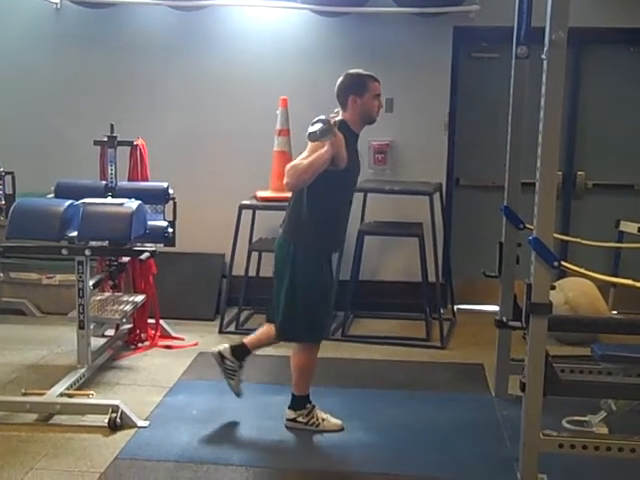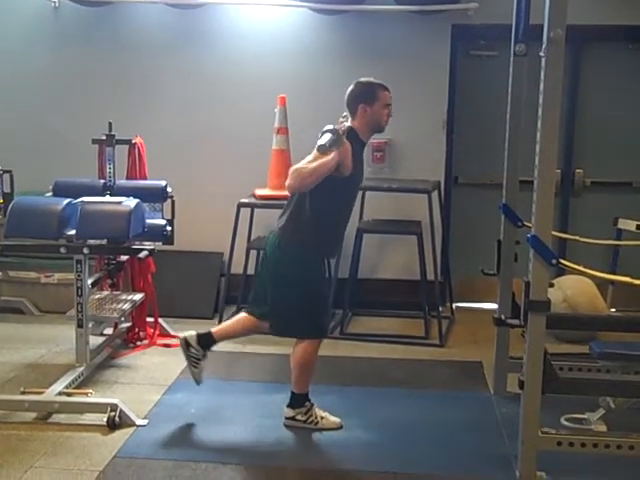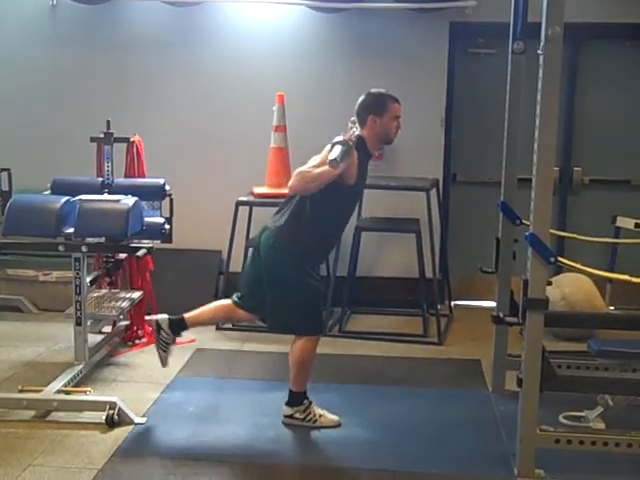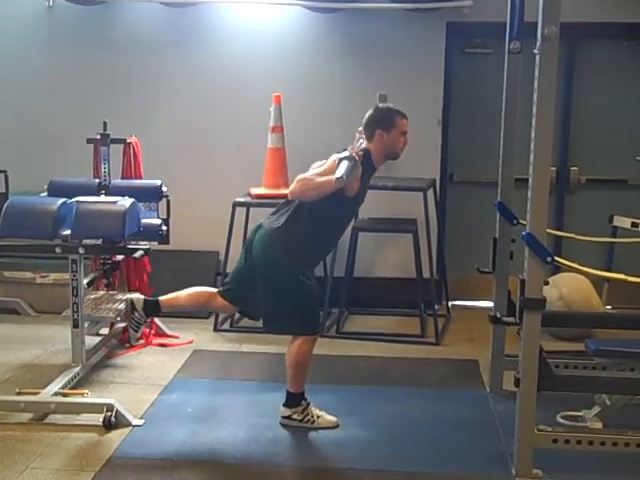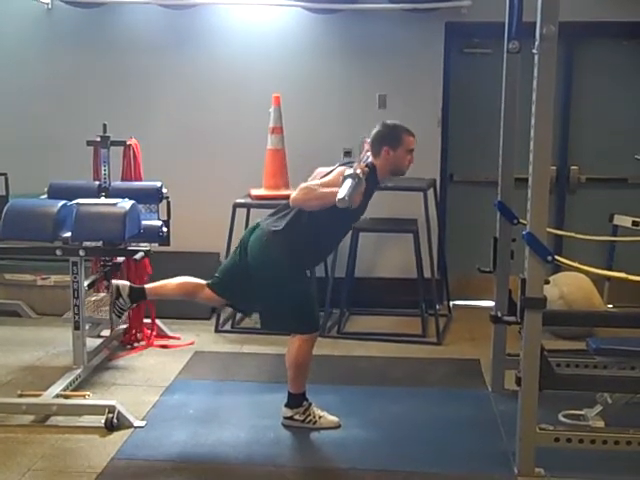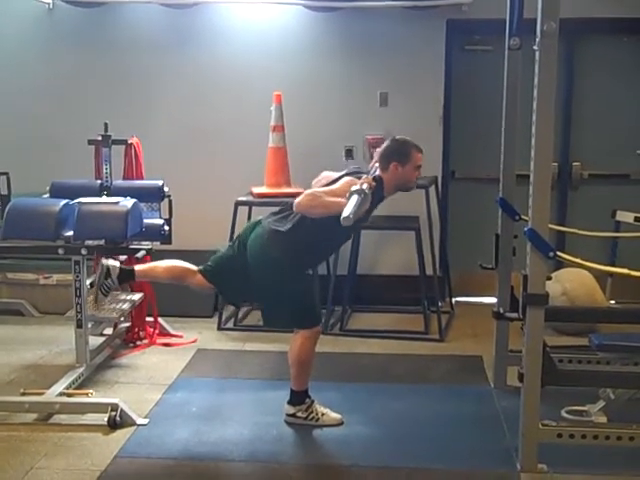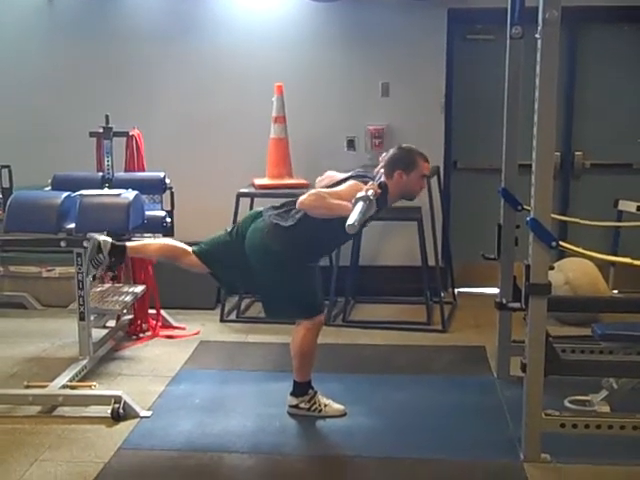
dt=0.3s
person 1, frame 1
left shoulder: (346, 137)
right shoulder: (335, 138)
right elbow: (291, 179)
right wrist: (327, 150)
left hip: (308, 245)
right hip: (304, 247)
left knee: (292, 322)
right knee: (309, 332)
left ankle: (234, 354)
right ankle: (299, 410)
person 1, frame 2
left shoulder: (351, 144)
right shoulder: (342, 146)
right elbow: (294, 182)
right wrist: (334, 158)
left hip: (295, 244)
right hip: (298, 248)
left knee: (268, 316)
right knee: (311, 330)
left ankle: (201, 341)
right ankle: (298, 408)
person 1, frame 3
left shoulder: (356, 153)
right shoulder: (350, 155)
left elbow: (316, 167)
right elbow: (296, 183)
right wrist: (338, 168)
left hip: (281, 242)
right hip: (290, 250)
left knee: (246, 309)
right knee: (309, 329)
left ankle: (171, 324)
right ankle: (297, 407)
person 1, frame 4
left shoulder: (359, 163)
right shoulder: (353, 167)
left elbow: (316, 171)
right elbow: (297, 189)
right wrist: (340, 180)
left hip: (273, 242)
right hip: (283, 252)
left knee: (226, 301)
right knee: (305, 330)
left ankle: (147, 306)
right ankle: (294, 408)
person 1, frame 5
left shoulder: (361, 174)
left elbow: (319, 177)
right elbow: (300, 196)
left hip: (266, 241)
right hip: (278, 253)
left knee: (211, 293)
right knee: (305, 330)
left ankle: (131, 292)
right ankle: (296, 409)
person 1, frame 6
left shoulder: (365, 182)
right shoulder: (361, 189)
left elbow: (321, 181)
right elbow: (304, 202)
right wrist: (346, 205)
left hip: (264, 236)
right hip: (277, 253)
left knee: (200, 279)
right knee: (308, 327)
left ankle: (120, 273)
right ankle: (298, 406)
person 1, frame 7
left shoulder: (367, 185)
right shoulder: (364, 193)
left elbow: (324, 180)
right elbow: (308, 201)
right wrist: (352, 210)
left hip: (262, 227)
right hip: (275, 246)
left knee: (190, 257)
right knee: (311, 318)
left ankle: (113, 249)
right ankle: (301, 397)
